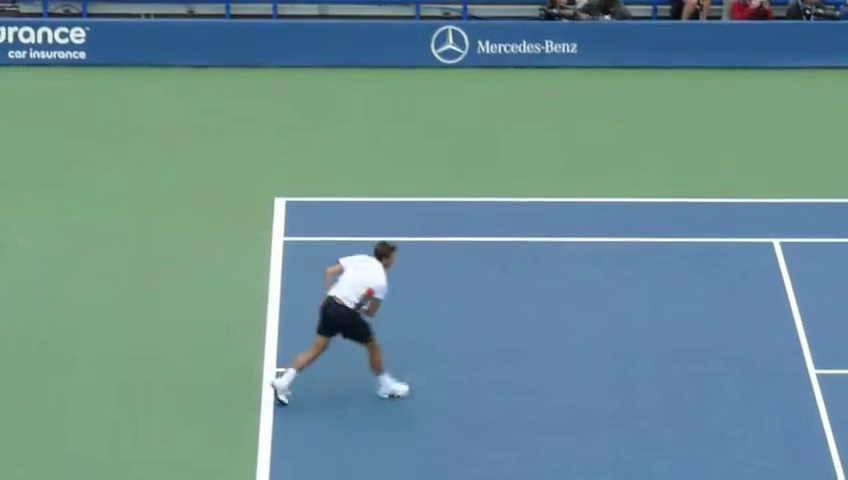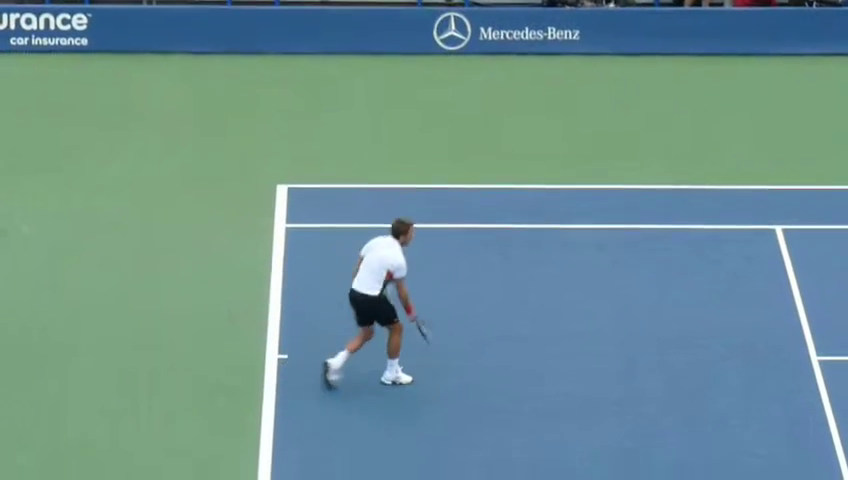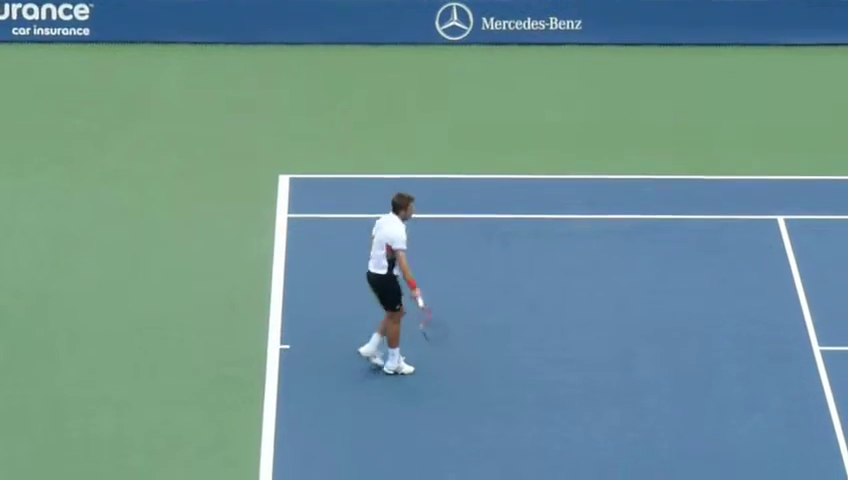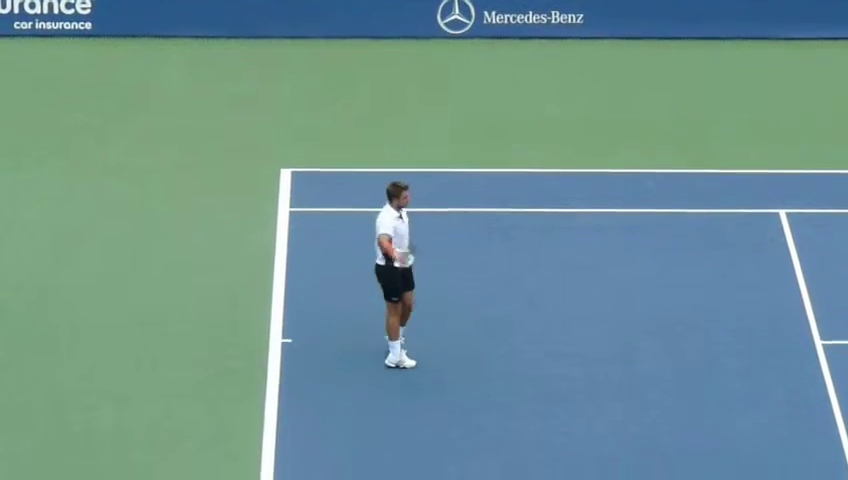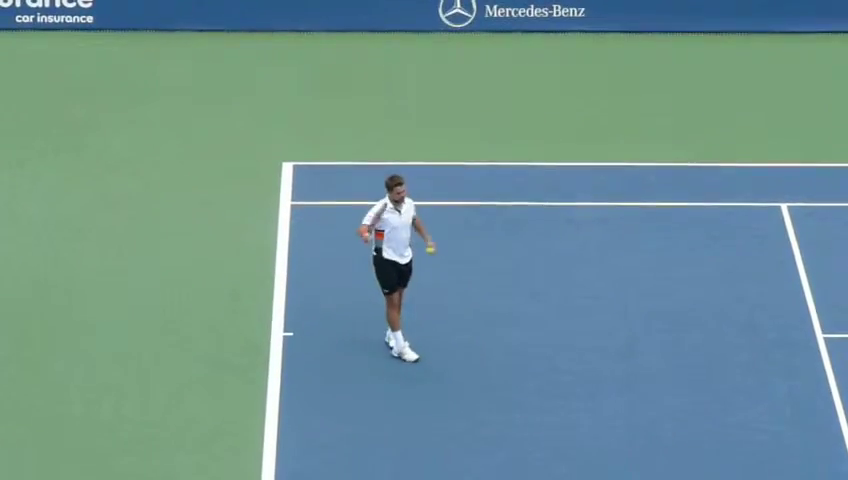
dt=0.2s
person 1, frame 1
left shoulder: (357, 259)
right shoulder: (380, 280)
left elbow: (330, 271)
right elbow: (372, 310)
left wrist: (330, 292)
right wrist: (364, 308)
left hip: (329, 306)
right hip: (346, 313)
left knee: (317, 349)
right knee: (373, 346)
left ankle: (283, 382)
right ankle: (386, 387)
person 1, frame 2
left shoulder: (375, 242)
right shoulder: (398, 259)
left elbow: (357, 267)
right elbow: (401, 291)
right wrist: (410, 311)
left hip: (355, 293)
right hip: (371, 298)
left knee: (365, 334)
right knee: (397, 329)
left ankle: (335, 363)
right ankle: (392, 374)
person 1, frame 3
left shoulder: (383, 220)
right shoulder: (397, 230)
left elbow: (375, 247)
right elbow: (402, 262)
right wrist: (414, 287)
left hip: (375, 273)
right hip: (383, 277)
left knee: (394, 315)
right knee: (394, 318)
left ankle: (371, 348)
right ankle: (393, 363)
person 1, frame 4
left shoulder: (401, 211)
right shoulder: (386, 218)
right elbow: (383, 240)
right wrist: (393, 253)
left hip: (403, 265)
right hip: (388, 268)
left knee: (408, 304)
right knee: (394, 310)
left ankle: (395, 341)
right ankle: (395, 356)
person 1, frame 5
left shoulder: (409, 203)
right shoulder: (379, 209)
left elbow: (415, 221)
right elbow: (362, 227)
left wrist: (427, 238)
right wrist: (366, 235)
left hip: (405, 259)
right hip: (385, 261)
left knee: (398, 301)
right knee: (391, 301)
left ankle: (392, 336)
right ankle: (400, 346)
